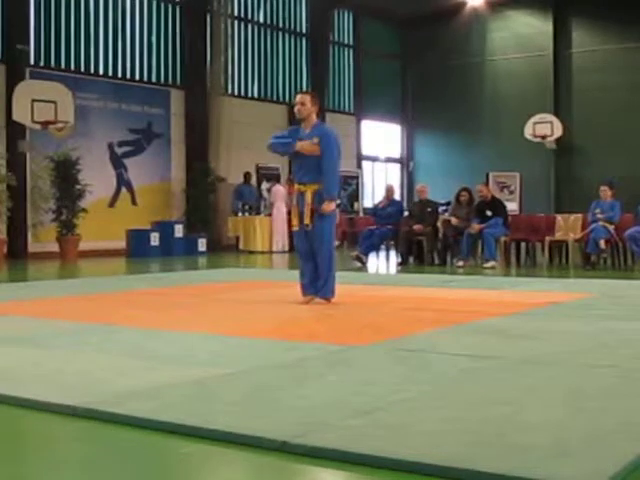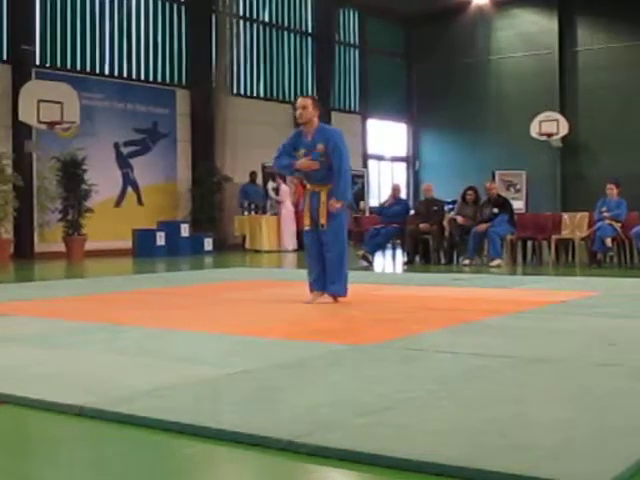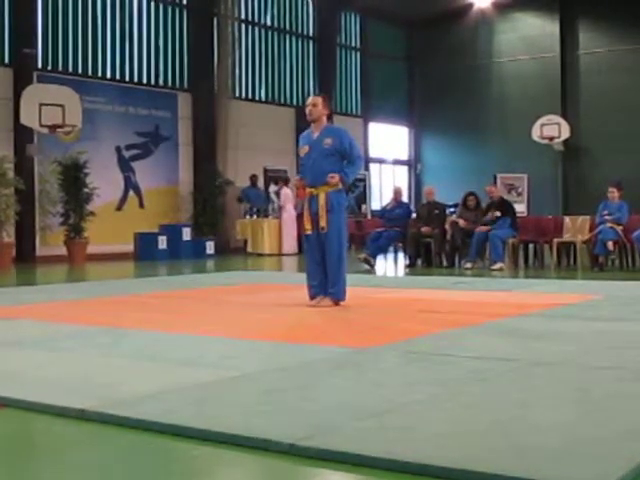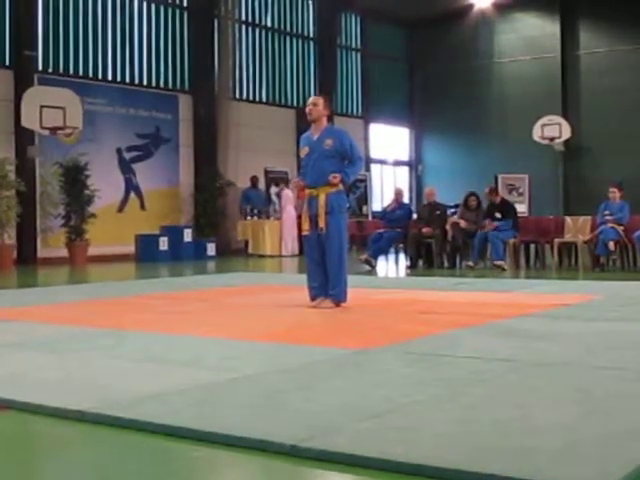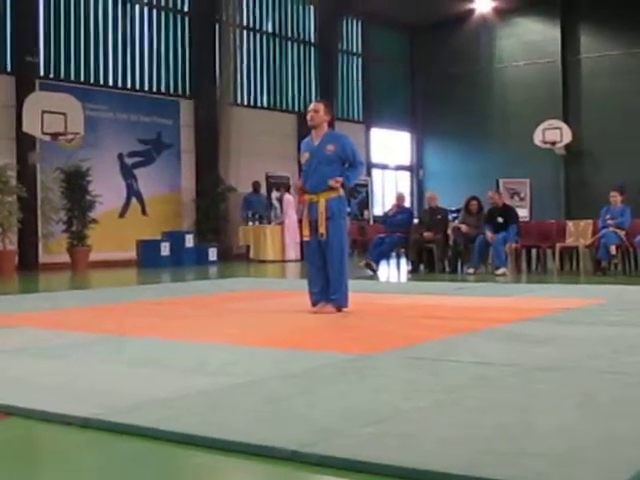
dt=1s
person 1, frame 1
left shoulder: (327, 134)
right shoulder: (293, 133)
left elbow: (331, 169)
right elbow: (273, 143)
left wrist: (330, 199)
right wrist: (297, 146)
left hip: (320, 197)
right hip: (300, 197)
left knee: (323, 246)
right knee: (303, 247)
left ankle: (325, 292)
right ankle: (310, 290)
person 1, frame 2
left shoulder: (332, 134)
right shoulder: (296, 137)
left elbow: (343, 168)
right elbow: (278, 161)
left wrist: (340, 197)
right wrist: (295, 164)
left hip: (332, 195)
right hip: (312, 196)
left knee: (334, 243)
right knee: (312, 243)
left ankle: (334, 290)
right ankle: (318, 288)
person 1, frame 3
left shoulder: (338, 134)
right shoulder: (304, 137)
left elbow: (357, 159)
left wrist: (343, 177)
right wrist: (300, 180)
left hip: (332, 198)
right hip: (310, 199)
left knee: (334, 247)
right knee: (312, 248)
left ankle: (334, 294)
right ankle: (317, 292)
person 1, frame 4
left shoulder: (339, 135)
right shoulder: (304, 139)
left elbow: (357, 161)
left wrist: (344, 177)
right wrist: (301, 181)
left hip: (332, 199)
right hip: (310, 201)
left knee: (334, 249)
right knee: (312, 250)
left ankle: (335, 295)
right ankle: (318, 294)
person 1, frame 5
left shoulder: (340, 140)
right shoulder: (305, 144)
left elbow: (358, 164)
left wrist: (344, 181)
right wrist: (301, 184)
left hip: (332, 204)
right hip: (310, 206)
left knee: (335, 253)
right knee: (313, 255)
left ankle: (336, 300)
right ankle: (319, 298)
